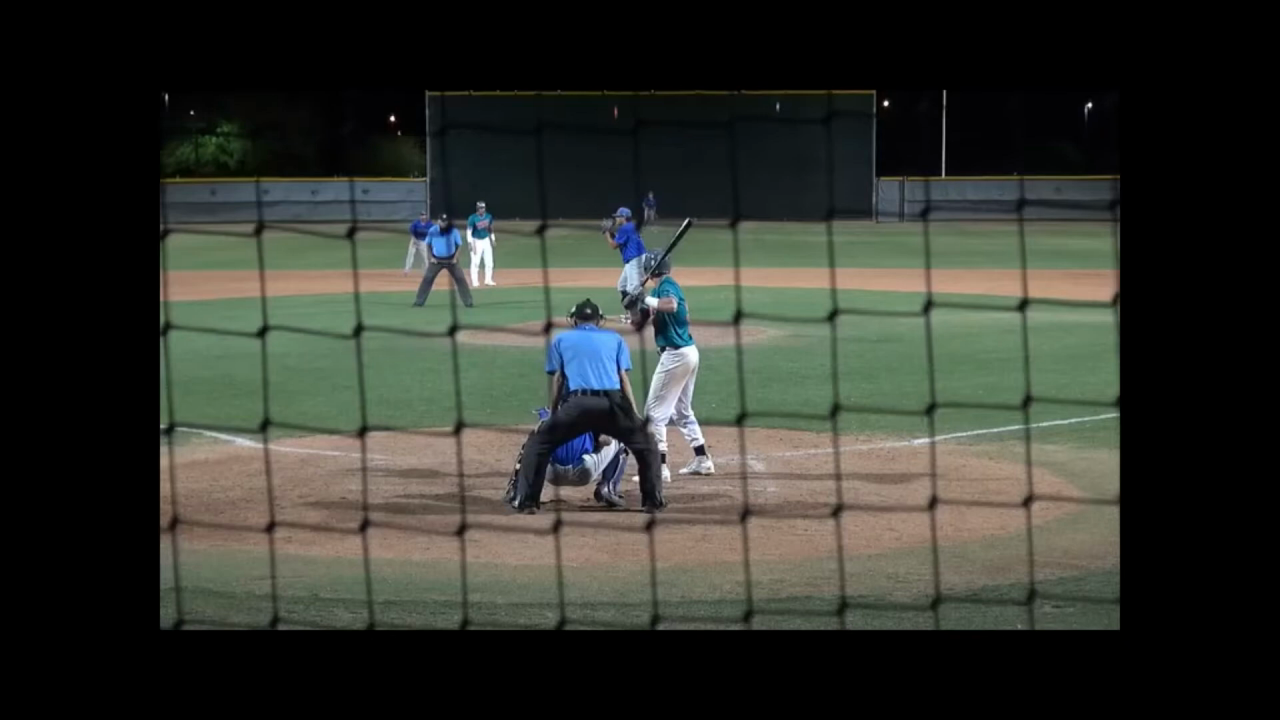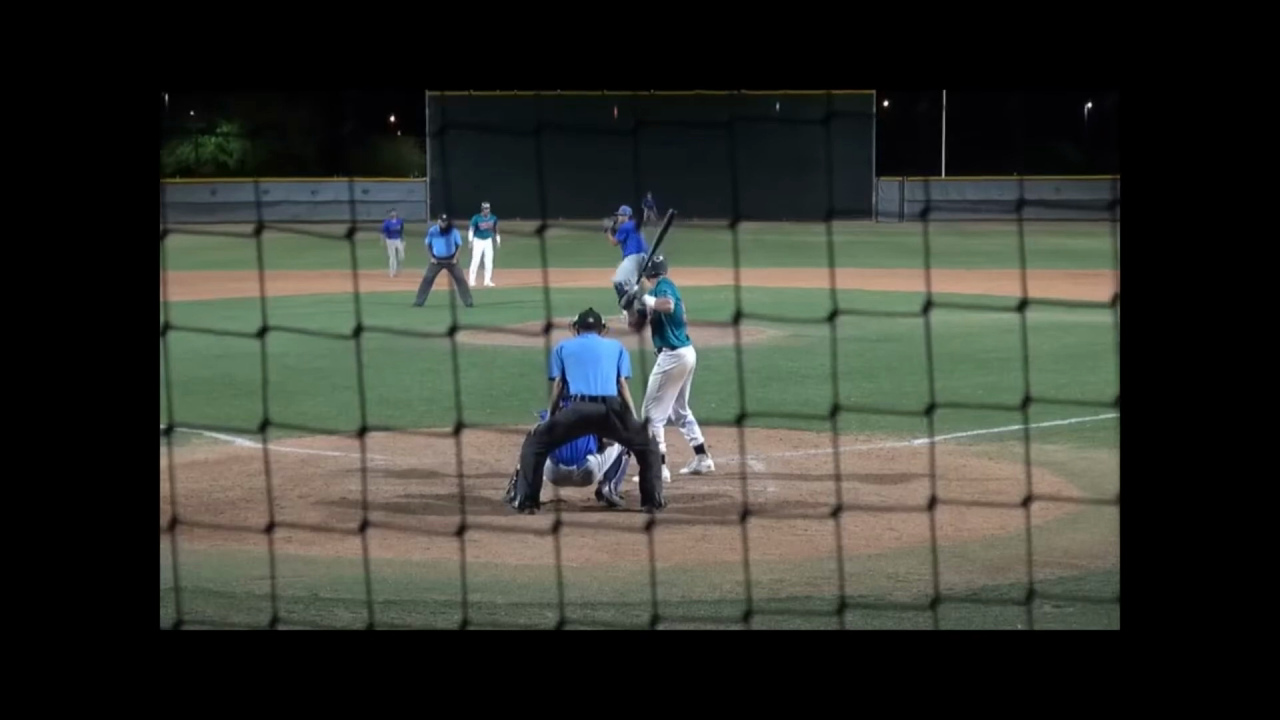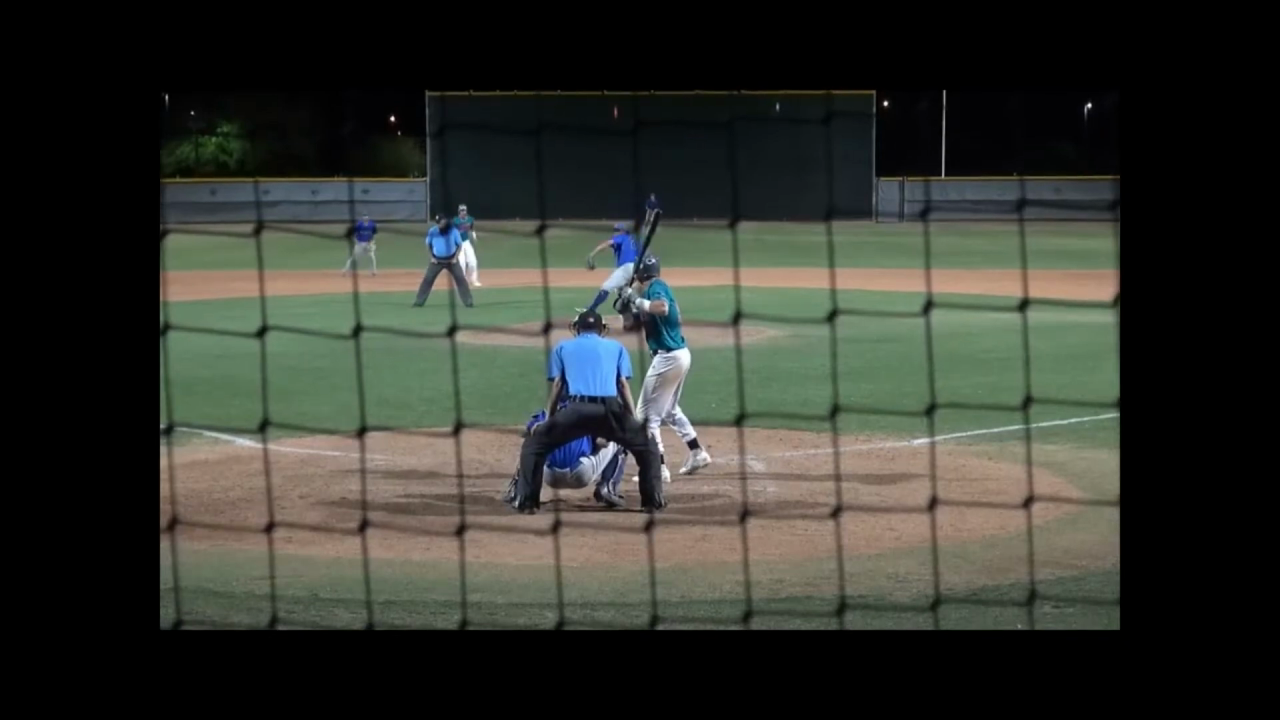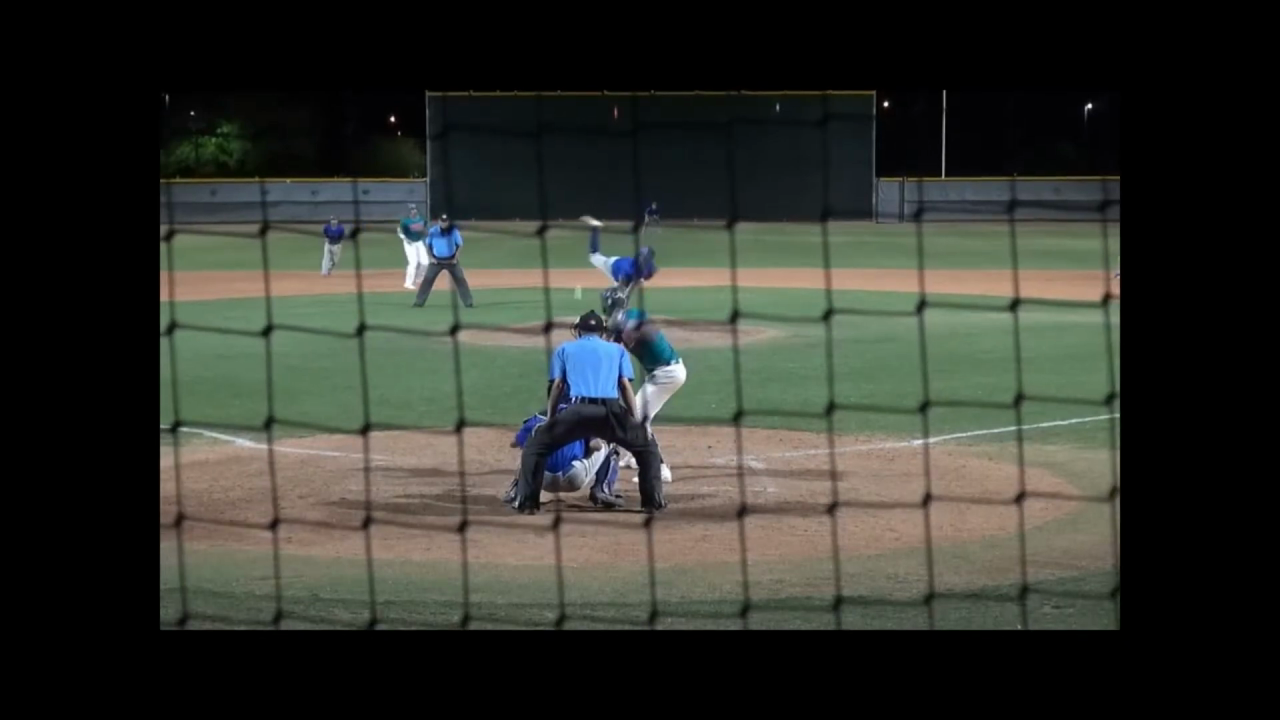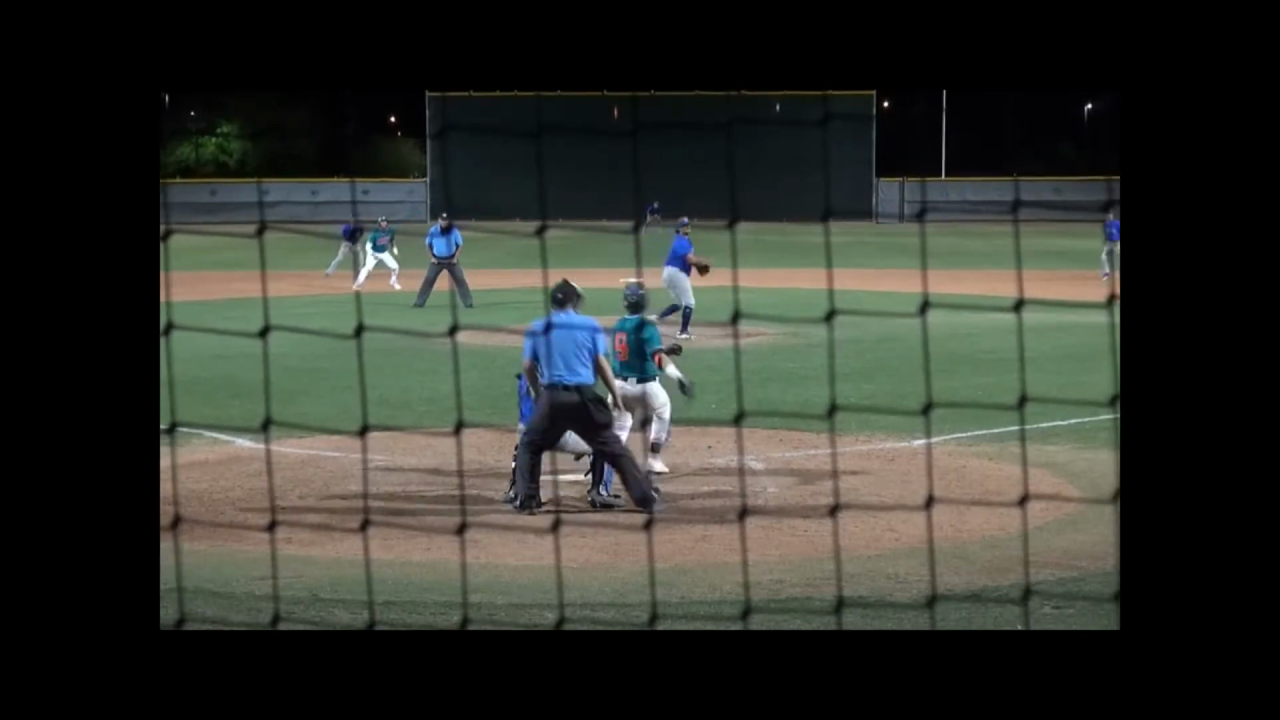
dt=0.7s
person 1, frame 1
left shoulder: (667, 285)
right shoulder: (660, 289)
left elbow: (671, 306)
right elbow: (638, 325)
left wrist: (645, 299)
right wrist: (635, 303)
left hip: (676, 355)
right hip: (687, 352)
left knee: (655, 411)
right knee: (681, 410)
left ankle: (659, 467)
right ankle: (702, 460)
person 1, frame 2
left shoulder: (663, 285)
right shoulder: (660, 287)
left elbow: (668, 306)
right elbow: (635, 325)
left wrist: (643, 297)
right wrist: (632, 302)
left hip: (673, 356)
right hip: (685, 353)
left knee: (652, 412)
right knee: (679, 409)
left ankle: (659, 468)
right ankle: (702, 459)
person 1, frame 3
left shoulder: (656, 287)
right shoulder: (650, 291)
left elbow: (662, 309)
left wrist: (637, 300)
right wrist: (627, 304)
left hip: (668, 358)
right hip: (679, 355)
left knee: (647, 413)
right knee: (669, 409)
left ankle: (659, 469)
right ankle: (697, 453)
person 1, frame 4
left shoulder: (633, 315)
right shoulder: (623, 322)
left elbow: (652, 332)
left wrist: (625, 328)
right wrist: (615, 328)
left hip: (666, 372)
right hip: (659, 372)
left knee: (639, 418)
right knee: (640, 414)
left ankle: (659, 469)
person 1, frame 5
left shoulder: (618, 326)
right shoulder: (647, 326)
right elbow: (658, 357)
left wrist: (667, 349)
right wrist: (678, 378)
left hip: (620, 386)
right hip: (645, 386)
left knee: (620, 430)
right knee: (662, 412)
left ankle: (600, 467)
right ankle: (654, 458)
person 2, frame 1
left shoulder: (561, 340)
right shoulder: (615, 339)
left elbow: (557, 379)
right elbow: (623, 378)
left wrist: (551, 414)
right wrist: (635, 415)
left hip: (578, 404)
right hip: (611, 403)
left knee: (538, 443)
right knee: (645, 445)
left ankle: (525, 500)
right ankle: (653, 500)
person 2, frame 2
left shoulder: (563, 347)
right shoulder: (616, 346)
left elbow: (558, 384)
right elbow: (622, 385)
left wrist: (549, 418)
right wrist: (636, 420)
left hip: (577, 409)
right hip: (610, 409)
left knee: (535, 443)
right knee: (646, 445)
left ankle: (525, 501)
right ankle: (653, 500)
person 2, frame 3
left shoulder: (562, 347)
right shoulder: (616, 347)
left elbow: (557, 384)
right elbow: (623, 384)
left wrist: (548, 420)
right wrist: (635, 421)
left hip: (576, 409)
right hip: (609, 409)
left knee: (534, 443)
right knee: (646, 445)
left ankle: (525, 501)
right ankle: (653, 500)
person 2, frame 4
left shoulder: (565, 349)
right shoulder: (617, 349)
left elbow: (557, 385)
right elbow: (625, 385)
left wrist: (549, 419)
right wrist: (635, 421)
left hip: (578, 410)
right hip: (610, 411)
left knee: (535, 446)
right knee: (646, 446)
left ankle: (525, 501)
right ankle: (653, 501)
person 2, frame 5
left shoulder: (537, 327)
right shoulder: (590, 324)
left elbow: (527, 367)
right elbow: (601, 363)
left wrist: (536, 389)
right wrist: (616, 396)
left hip: (552, 396)
right hip: (585, 396)
left knee: (529, 446)
right knee: (613, 448)
left ankle: (526, 501)
right ankle: (647, 499)
